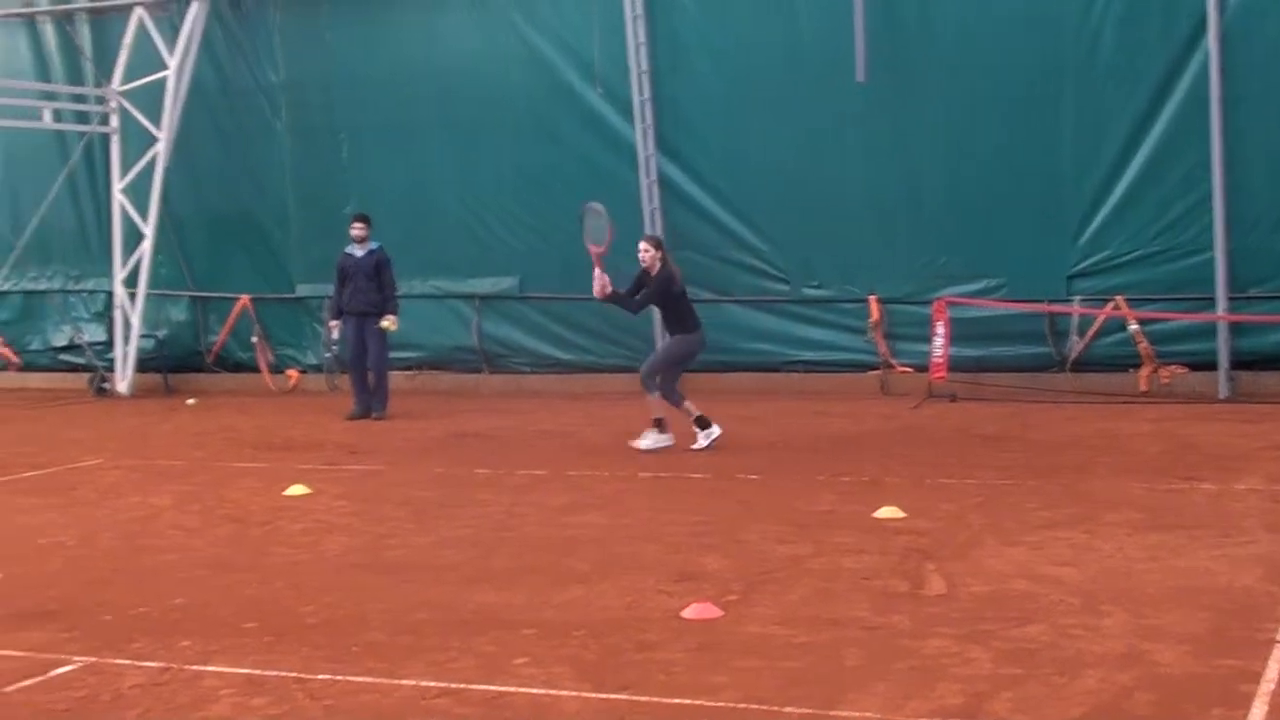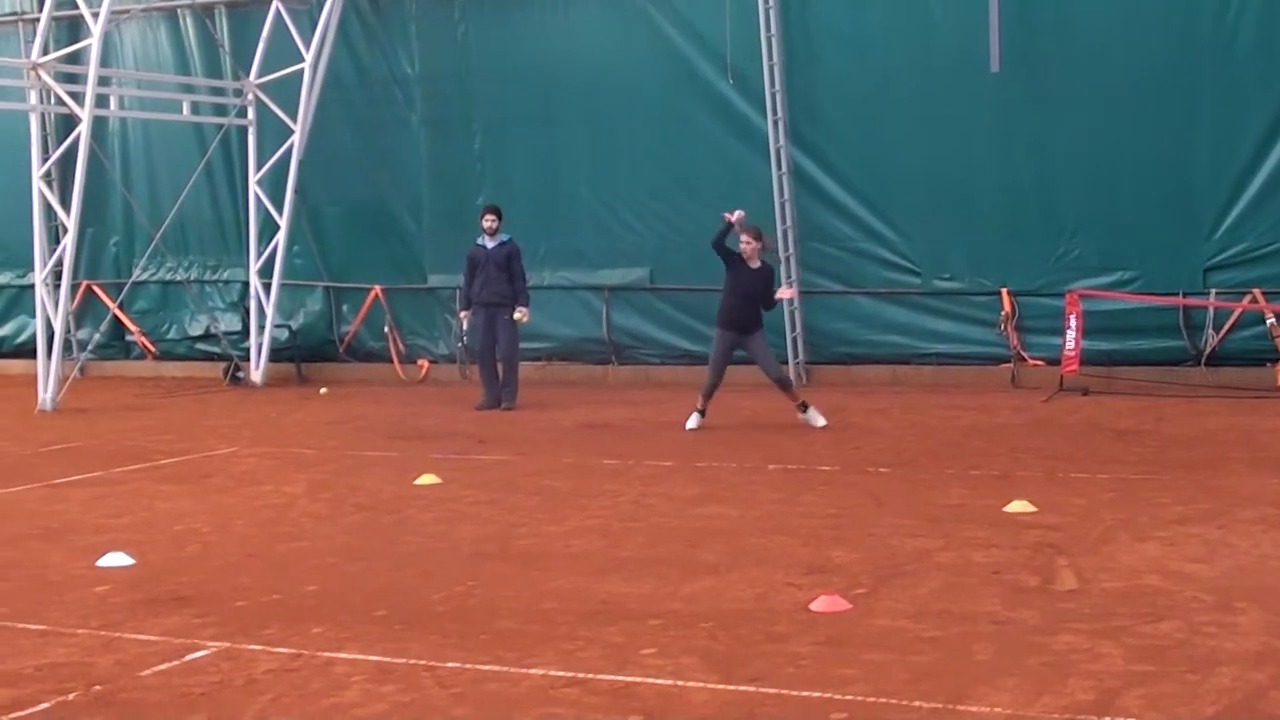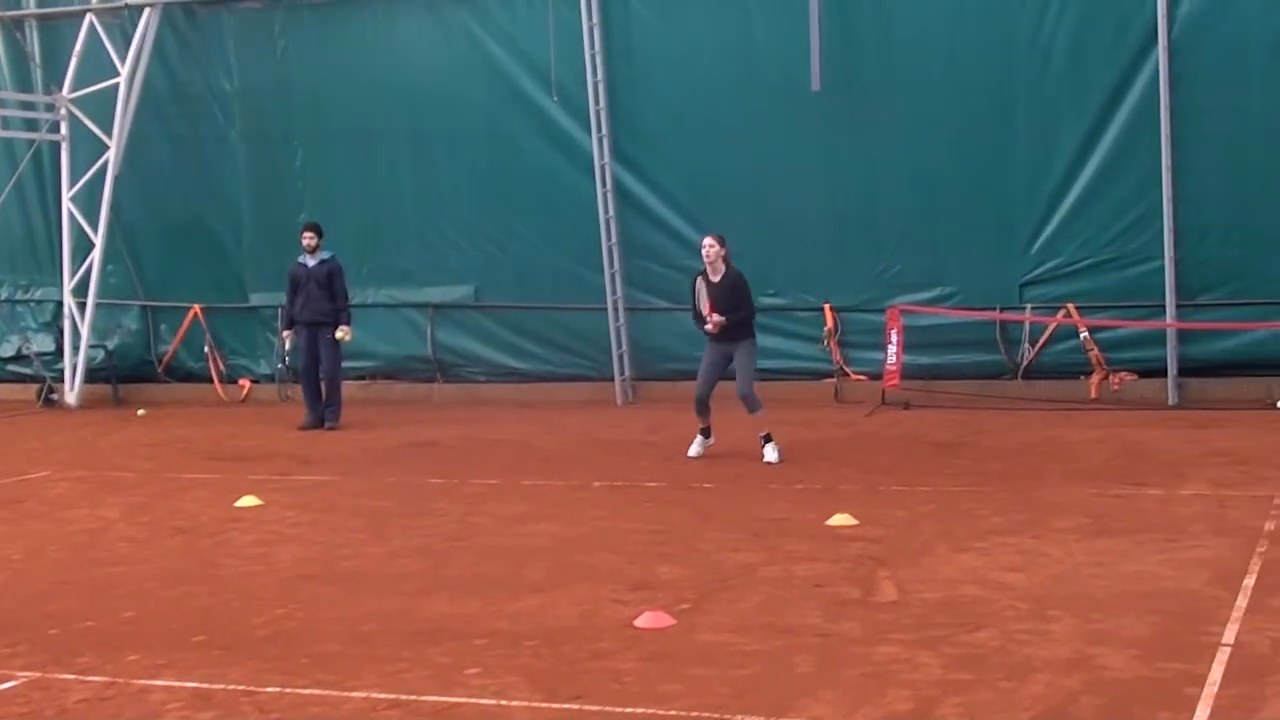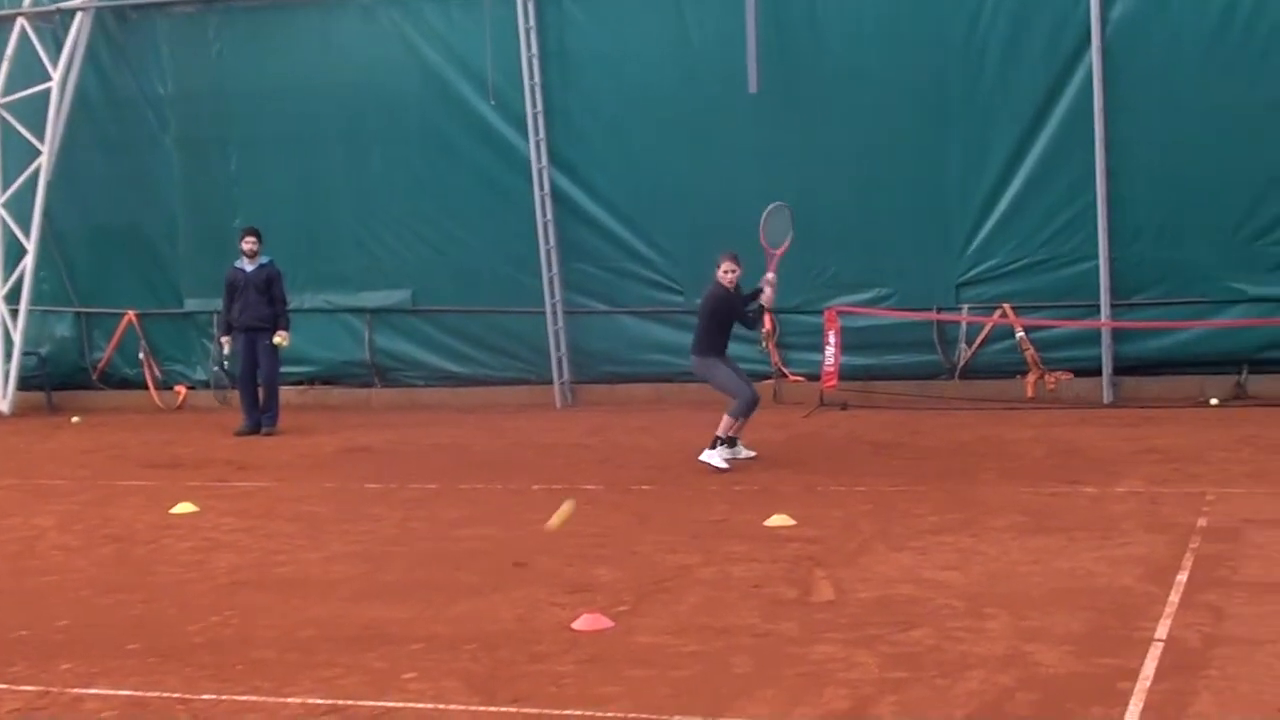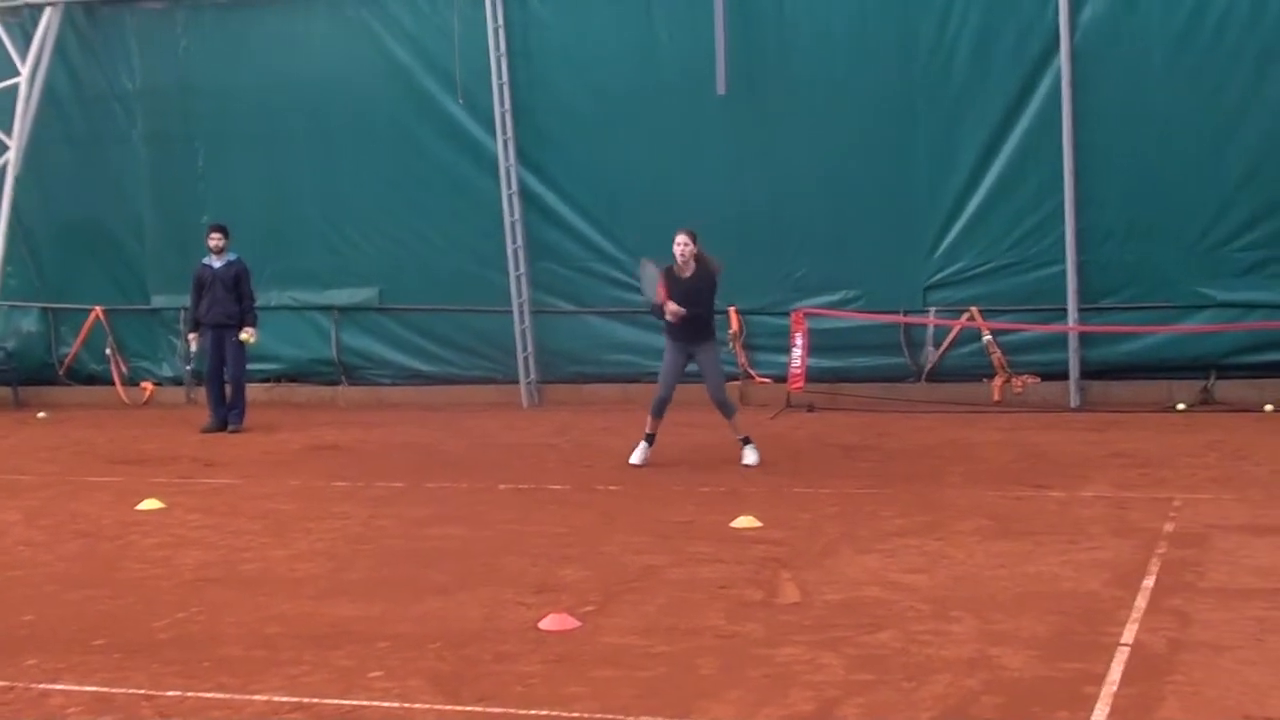
dt=1s
person 1, frame 1
left shoulder: (664, 277)
right shoulder: (646, 274)
left elbow: (635, 307)
right elbow: (627, 297)
left wrist: (609, 294)
right wrist: (606, 292)
left hip: (689, 338)
right hip: (682, 336)
left knee: (646, 374)
right knee: (668, 390)
left ankle: (659, 431)
right ankle: (706, 429)
person 1, frame 2
left shoulder: (767, 271)
right shoulder: (733, 260)
left elbow: (765, 305)
right elbow: (716, 244)
left wrist: (777, 297)
right wrist: (731, 222)
left hip: (753, 332)
right hip: (726, 331)
left knee: (778, 376)
right knee: (713, 381)
left ankle: (805, 409)
right ankle: (699, 413)
person 1, frame 3
left shoulder: (736, 277)
right shoulder: (699, 280)
left elbow: (749, 313)
right elbow: (697, 315)
left wrist: (724, 320)
right wrist: (706, 325)
left hip: (743, 342)
right hip: (716, 344)
left knee: (745, 391)
right knee: (700, 394)
left ankle: (768, 443)
right ankle: (704, 435)
person 1, frame 4
left shoulder: (729, 289)
right shoulder: (721, 296)
left elbow: (741, 303)
right elbow: (749, 322)
left wrist: (763, 288)
right wrist: (764, 304)
left hip: (718, 356)
right hip: (705, 359)
left knee: (752, 397)
right knee: (744, 396)
left ankle: (731, 444)
right ankle: (713, 449)
person 1, frame 5
left shoulder: (707, 275)
right shoulder: (667, 274)
left elbow: (706, 312)
right elbow: (657, 308)
left wrist: (683, 312)
right wrist: (666, 311)
left hip: (704, 343)
right hip: (676, 343)
left knee: (719, 397)
right knee: (662, 395)
left ankle: (747, 445)
right ankle: (647, 444)
person 2, frame 1
left shoulder: (379, 255)
right shoulder: (345, 258)
left elbow: (388, 287)
right elbow: (339, 289)
left wrist: (391, 312)
right wrist: (335, 316)
left hip: (374, 317)
right hip: (352, 317)
left knee: (378, 360)
right knee: (355, 361)
left ankle: (379, 405)
right ankle: (362, 405)
person 2, frame 2
left shoulder: (510, 247)
right shoulder: (474, 250)
left elbow: (519, 278)
right elbow: (468, 281)
left wrist: (523, 303)
right wrist: (464, 307)
left hip: (504, 307)
right hip: (481, 308)
left knee: (507, 352)
right knee: (483, 352)
left ankle: (508, 396)
right ankle: (491, 395)
person 2, frame 3
left shoulder: (331, 264)
right shoulder: (296, 268)
left elbow: (341, 296)
right elbow: (290, 300)
left wrist: (344, 322)
right wrist: (287, 326)
left hip: (327, 326)
right hip: (304, 327)
left knee: (330, 371)
right knee: (306, 371)
left ankle: (331, 415)
right ankle: (314, 415)
person 2, frame 4
left shoulder: (270, 270)
right shoulder: (233, 273)
left elbow: (279, 301)
right elbow: (227, 304)
left wrist: (283, 327)
right wrist: (225, 331)
left hip: (265, 331)
right hip: (241, 332)
left knee: (268, 376)
right knee: (244, 377)
left ankle: (269, 421)
right ankle: (251, 421)
person 2, frame 5
left shoulder: (238, 266)
right shoulder: (201, 269)
left elbow: (247, 298)
right elbow: (195, 301)
left wrist: (250, 324)
right wrist: (192, 328)
left hip: (233, 328)
right hip: (209, 329)
left knee: (235, 373)
right knee: (212, 373)
left ankle: (235, 418)
right ankle: (218, 418)
